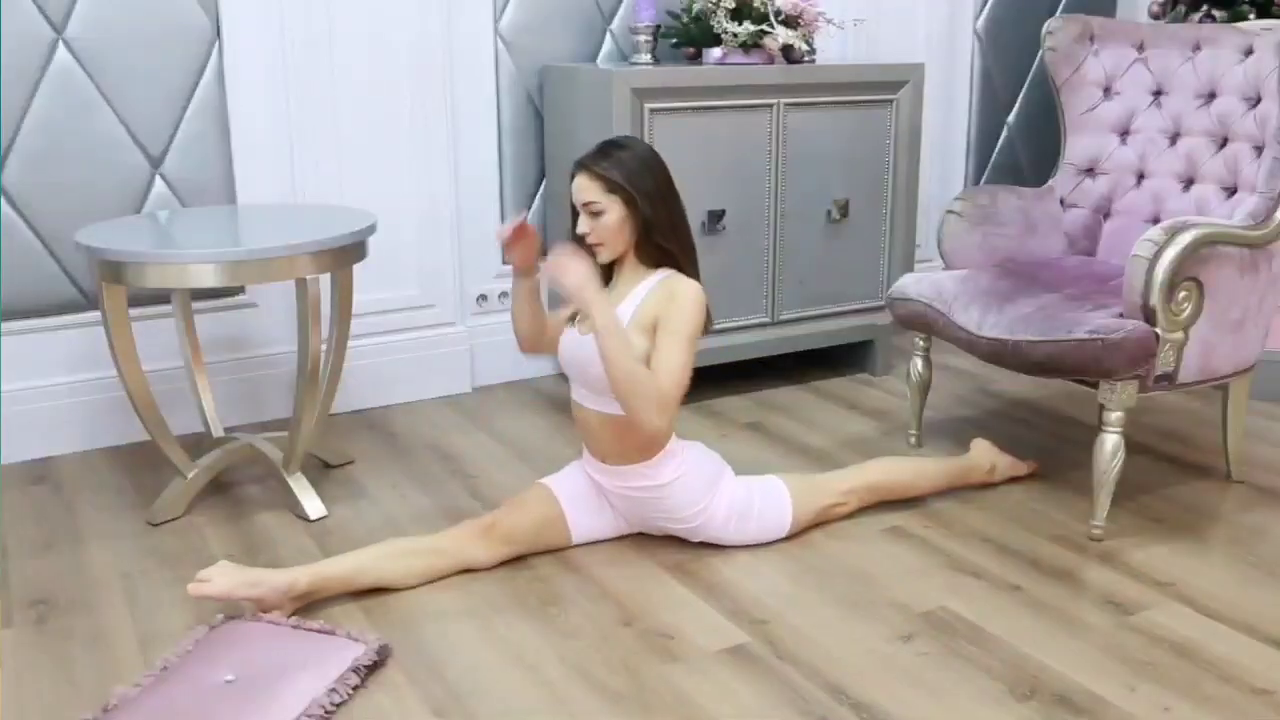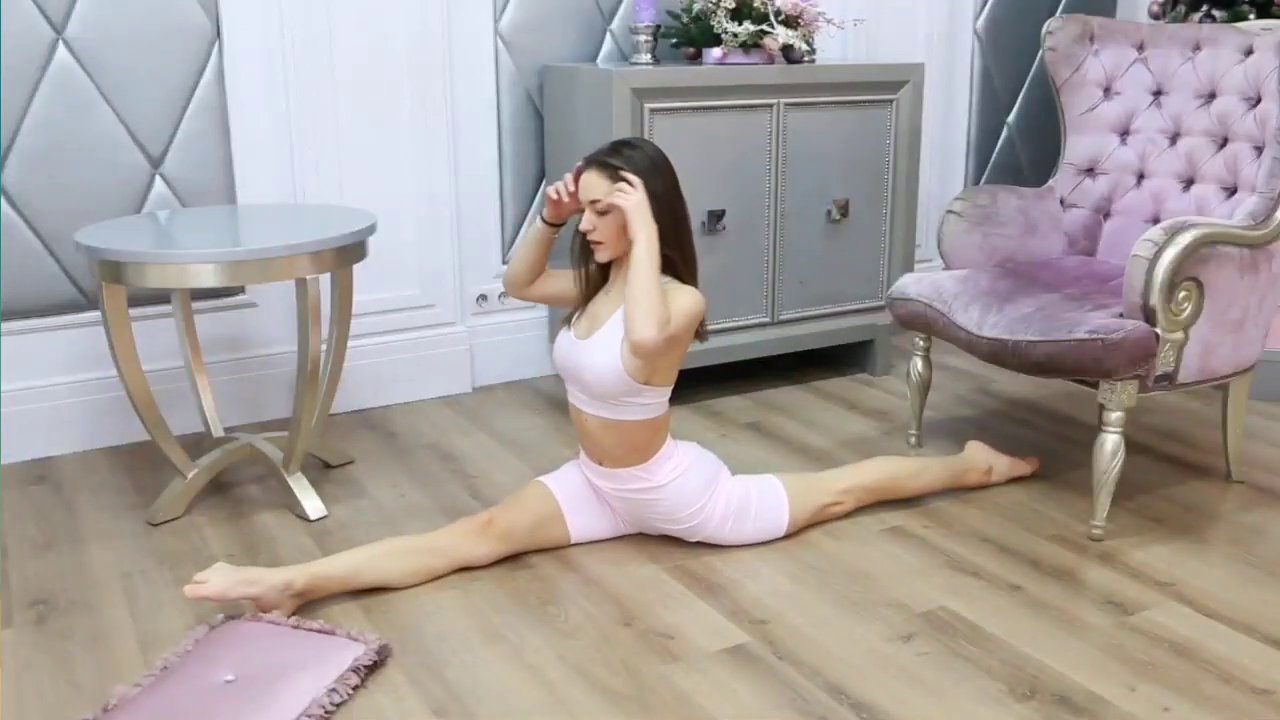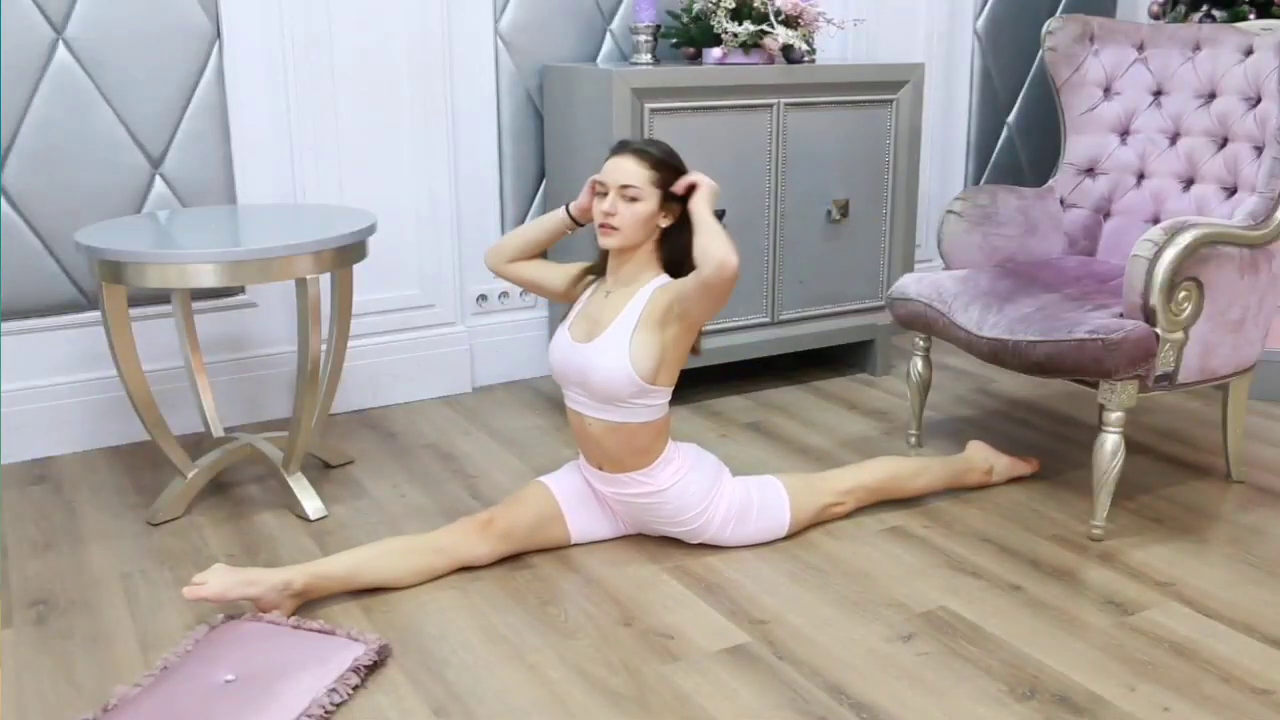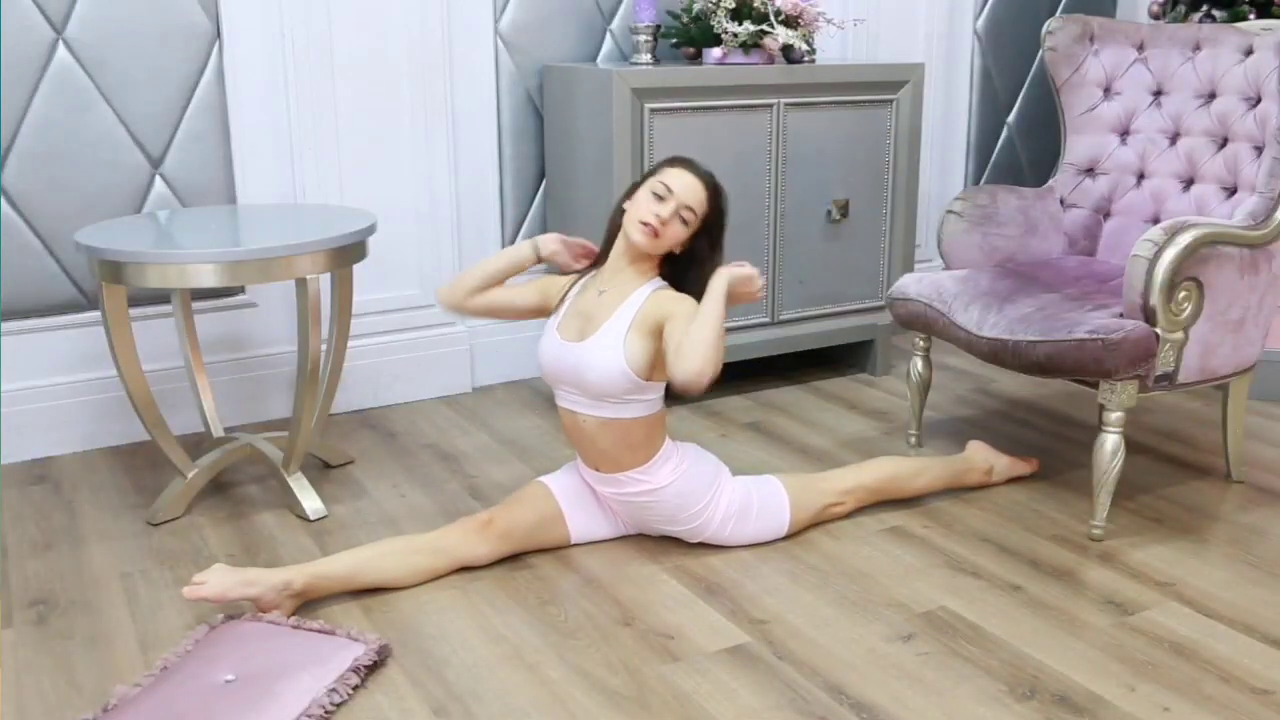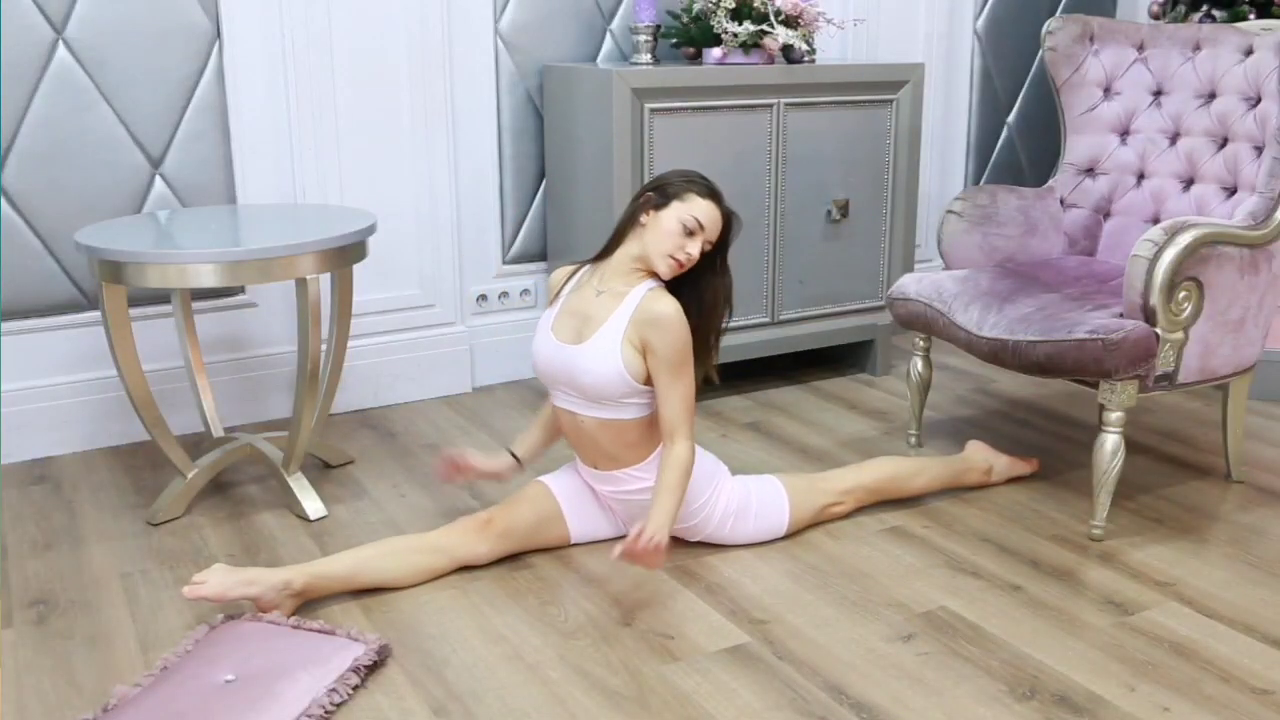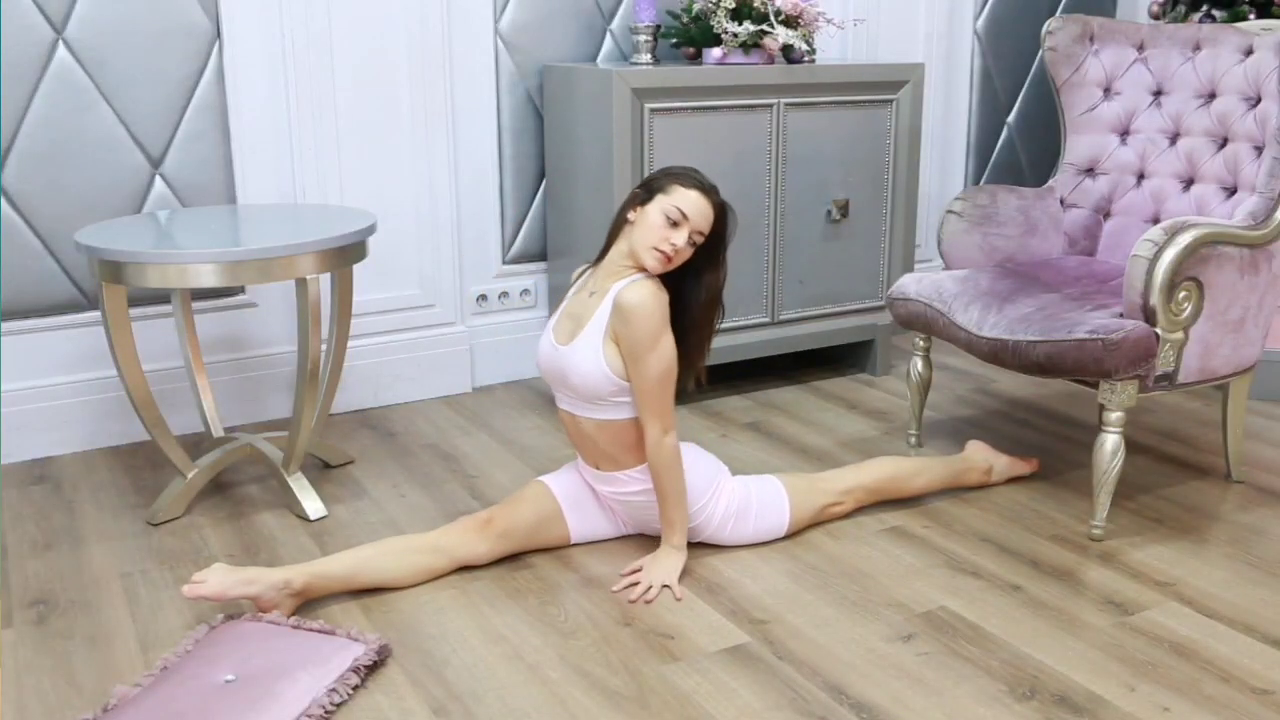
dt=0.4s
person 1, frame 1
left shoulder: (677, 295)
right shoulder: (608, 282)
left elbow: (654, 416)
right elbow: (537, 342)
left wrist: (592, 300)
right wrist: (526, 270)
left hip: (676, 488)
right hip: (603, 482)
right knee: (482, 537)
right ankle: (294, 585)
person 1, frame 2
left shoulder: (679, 300)
right shoulder: (598, 284)
left elbow: (645, 338)
right elbow: (518, 284)
left wrist: (643, 227)
right wrist: (549, 219)
left hip: (672, 488)
right hip: (599, 482)
right knee: (477, 535)
right ankle: (292, 582)
person 1, frame 3
left shoulder: (672, 301)
right shoulder: (589, 285)
left elbow: (724, 265)
right elbow: (500, 258)
left wrist: (704, 209)
right wrist: (574, 210)
left hip: (672, 491)
right hip: (598, 484)
right knee: (476, 535)
right ankle: (292, 583)
person 1, frame 4
left shoulder: (668, 307)
right shoulder: (573, 287)
left elbow: (694, 373)
right elbow: (456, 297)
left wrist: (724, 284)
right wrist: (541, 248)
left hip: (670, 489)
right hip: (596, 485)
right knee: (476, 535)
right ankle: (291, 583)
person 1, frame 5
left shoulder: (662, 313)
right shoulder: (566, 282)
left elbow: (680, 440)
left wrist: (660, 523)
right wrist: (511, 457)
left hip: (661, 490)
right hip: (595, 484)
right knee: (474, 535)
right ankle: (291, 583)
person 1, frame 6
left shoulder: (643, 300)
right shoulder: (585, 281)
left elbow: (661, 434)
left wrist: (674, 545)
left hip: (670, 488)
right hip: (598, 483)
right knee: (476, 534)
right ankle: (291, 583)
